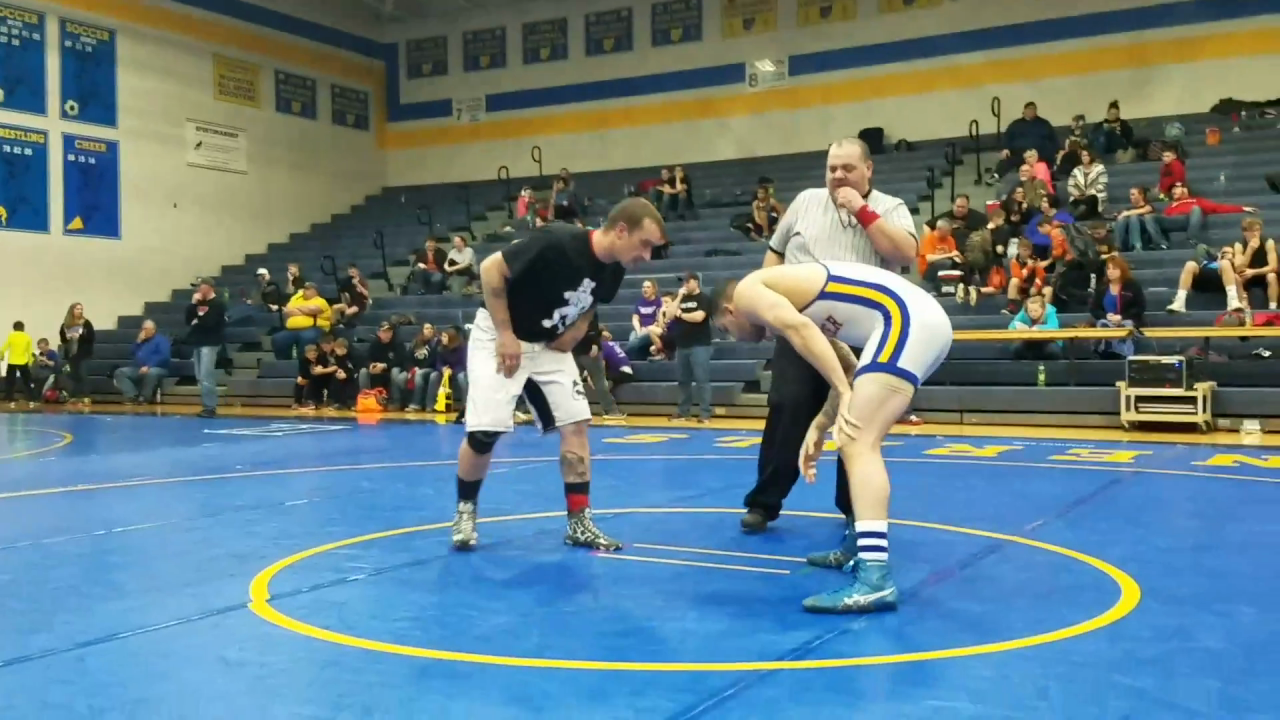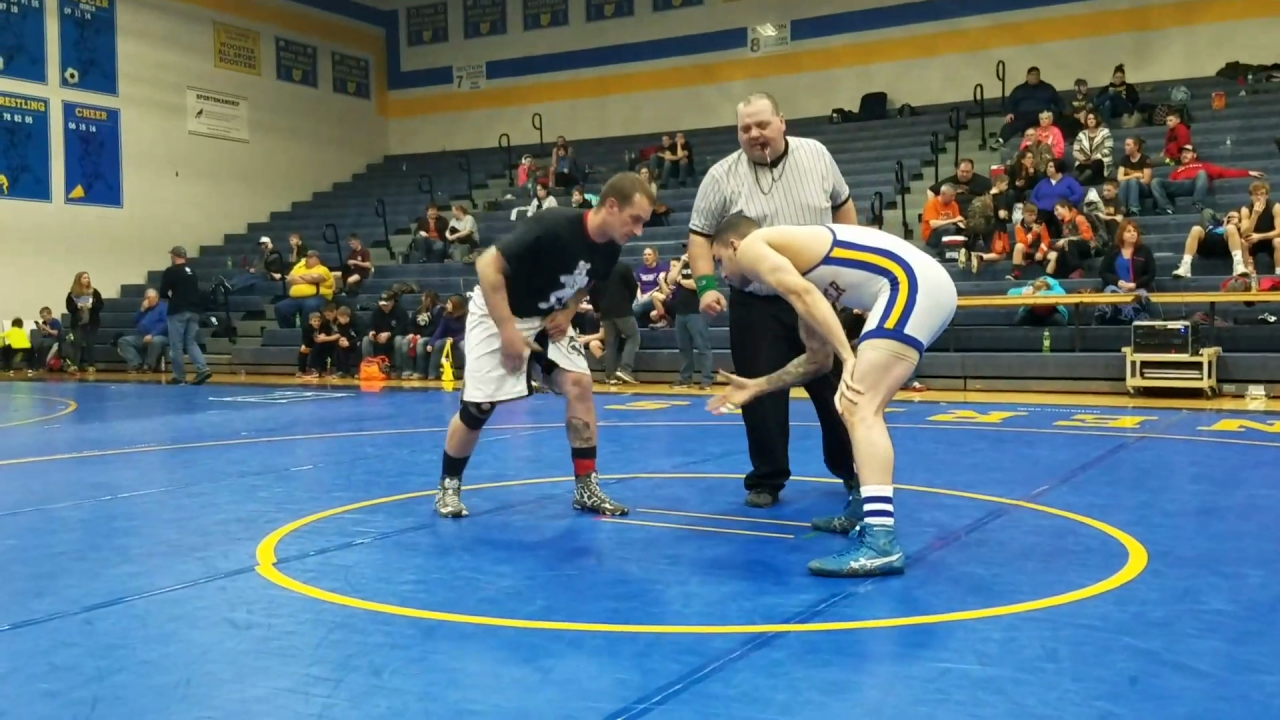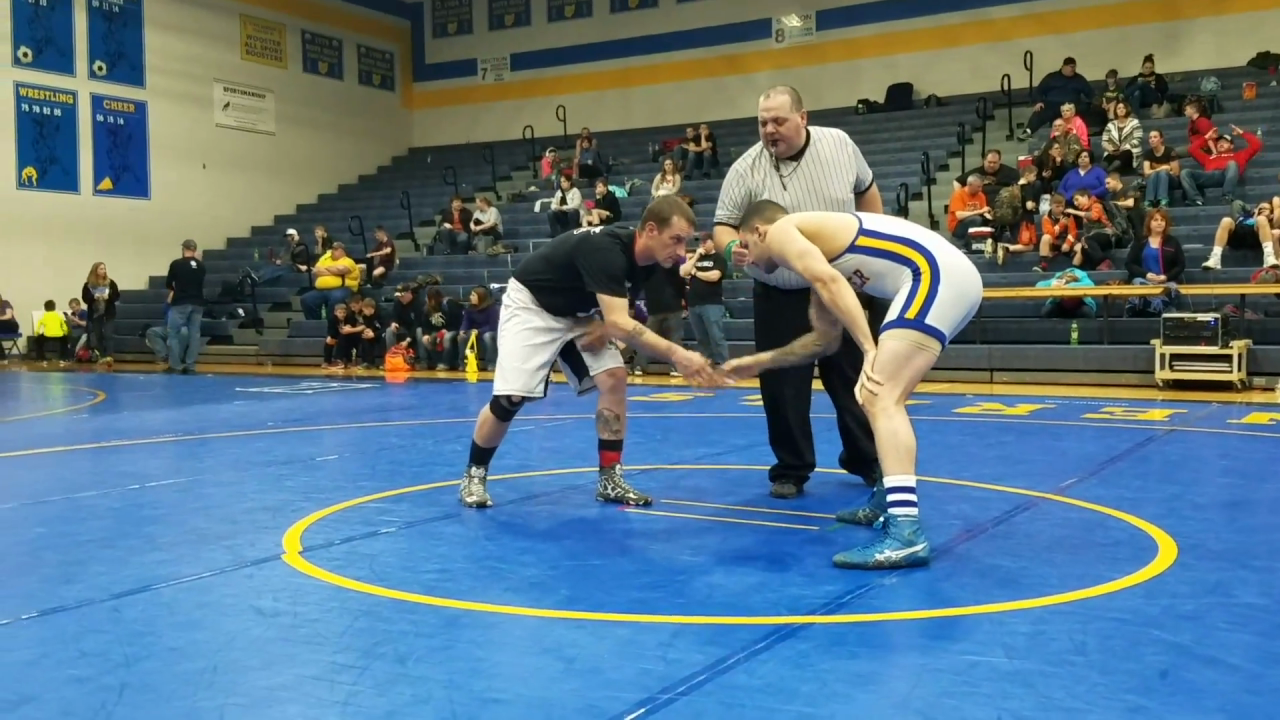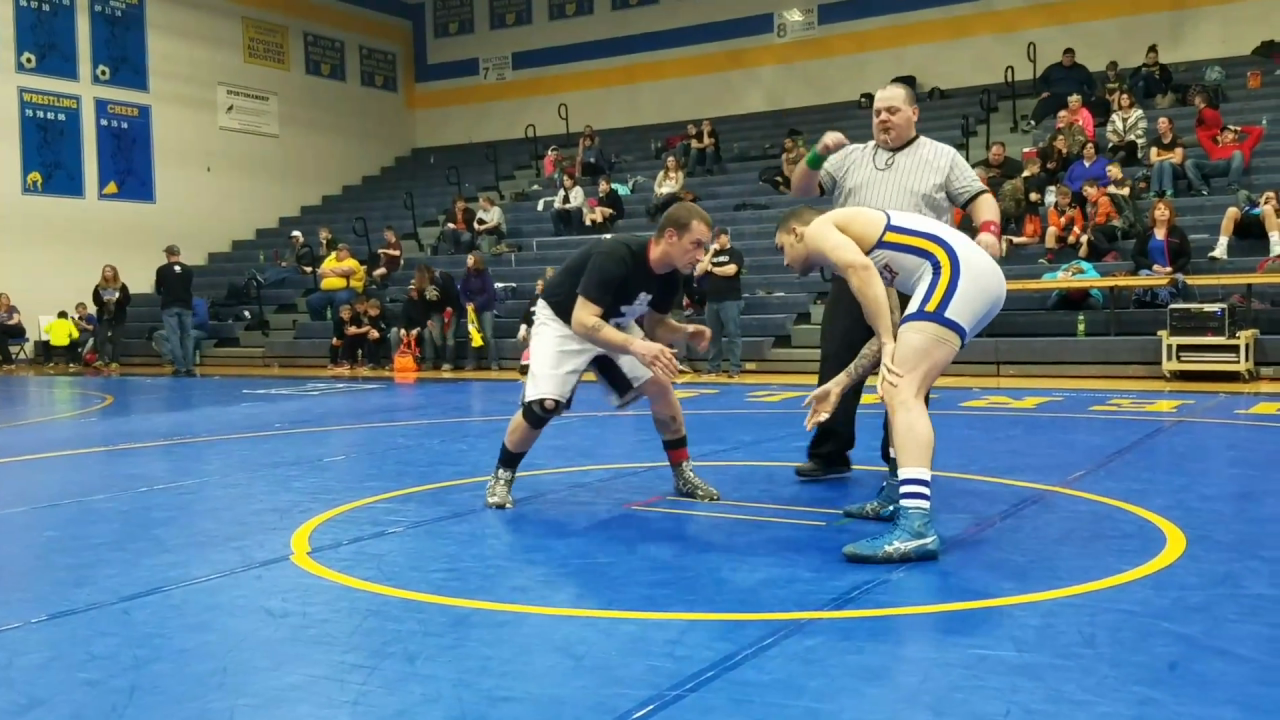
dt=1s
person 1, frame 1
left shoulder: (889, 208)
right shoulder: (805, 201)
left elbow: (905, 253)
right elbow: (775, 253)
left wrist: (862, 210)
right knee: (786, 411)
left ankle: (855, 508)
right ankle: (764, 501)
person 1, frame 2
left shoulder: (816, 155)
right shoulder: (723, 176)
left elbow: (843, 206)
right elbow: (700, 236)
right wrist: (706, 284)
right hip: (755, 305)
left knee: (833, 387)
right knee: (762, 395)
left ankle: (849, 469)
right ankle: (765, 479)
person 1, frame 3
left shoulder: (839, 144)
right shoulder: (746, 169)
left elbow: (866, 191)
right elbow: (724, 224)
right wrist: (731, 248)
right hip: (780, 298)
left knee: (853, 381)
right knee: (783, 387)
left ankle: (867, 462)
right ankle: (791, 470)
person 1, frame 4
left shoulder: (942, 156)
right shoulder: (850, 157)
left elbow: (979, 197)
right elbow: (802, 189)
left wrist: (988, 229)
right wrist: (818, 153)
right hip: (852, 281)
right knee: (837, 365)
left ankle: (902, 460)
right ankle: (829, 454)
person 2, frame 1
left shoulder: (747, 291)
right shoulder: (782, 295)
left elbow: (800, 328)
right elbow: (846, 371)
left wrist: (846, 396)
right wrist: (818, 427)
left hip: (905, 319)
right hip: (926, 318)
left knee: (857, 443)
right knee: (860, 438)
left ankle: (874, 580)
right ankle: (860, 545)
person 2, frame 2
left shoulder: (751, 247)
right shoulder: (785, 251)
left elbow: (804, 294)
right elbow: (821, 354)
left wrist: (848, 360)
right wrist: (759, 386)
left hip: (910, 283)
right hip: (929, 283)
left knee: (858, 409)
right knee: (863, 405)
left ankle: (881, 543)
right ankle: (865, 510)
person 2, frame 3
left shoulder: (780, 231)
right shoulder: (811, 243)
left elbow: (830, 281)
right elbow: (826, 338)
left wrist: (870, 351)
right wrist: (760, 362)
left hip: (935, 275)
right hip: (955, 275)
left knee: (879, 398)
right knee: (887, 395)
left ankle: (906, 534)
right ankle: (890, 501)
person 2, frame 4
left shoulder: (818, 229)
right shoulder: (853, 238)
left elbow: (860, 268)
right elbow: (890, 328)
left wrist: (888, 343)
right wrist: (839, 385)
left hip: (958, 272)
right hip: (981, 274)
left knee: (901, 393)
right knee: (904, 386)
left ankle: (916, 526)
right ankle: (900, 496)
person 3, frame 1
left shoulder: (613, 271)
right shoulder: (556, 243)
right elbow: (491, 269)
left wrist: (577, 329)
right wrist: (505, 335)
left hip: (549, 345)
right hip: (500, 337)
left knee: (576, 425)
right knee: (485, 432)
left ankle: (579, 523)
right ankle: (465, 511)
person 3, frame 2
left shoulder: (609, 249)
right shoulder: (553, 227)
right elbow: (488, 266)
left wrist: (567, 313)
right wrist: (507, 331)
left hip: (547, 318)
right hip: (498, 314)
left knee: (579, 385)
right knee: (478, 406)
left ankle: (586, 488)
right ankle: (449, 486)
person 3, frame 3
left shoulder: (648, 260)
right shoulder: (605, 248)
left elbow: (613, 309)
right elbow: (619, 324)
left wrist: (602, 326)
right wrist: (676, 354)
left hip: (578, 313)
right hip: (531, 305)
left knee: (614, 379)
right knee: (511, 398)
left ankle: (610, 479)
right ankle: (474, 474)
person 3, frame 4
left shoulder: (670, 276)
right shoulder: (616, 256)
left elbow: (658, 325)
right elbow: (582, 322)
left wrist: (684, 332)
right wrist: (634, 346)
left hip: (613, 324)
right hip: (560, 320)
left knee: (660, 387)
right knee: (543, 405)
left ankle: (683, 474)
right ankle: (502, 475)
